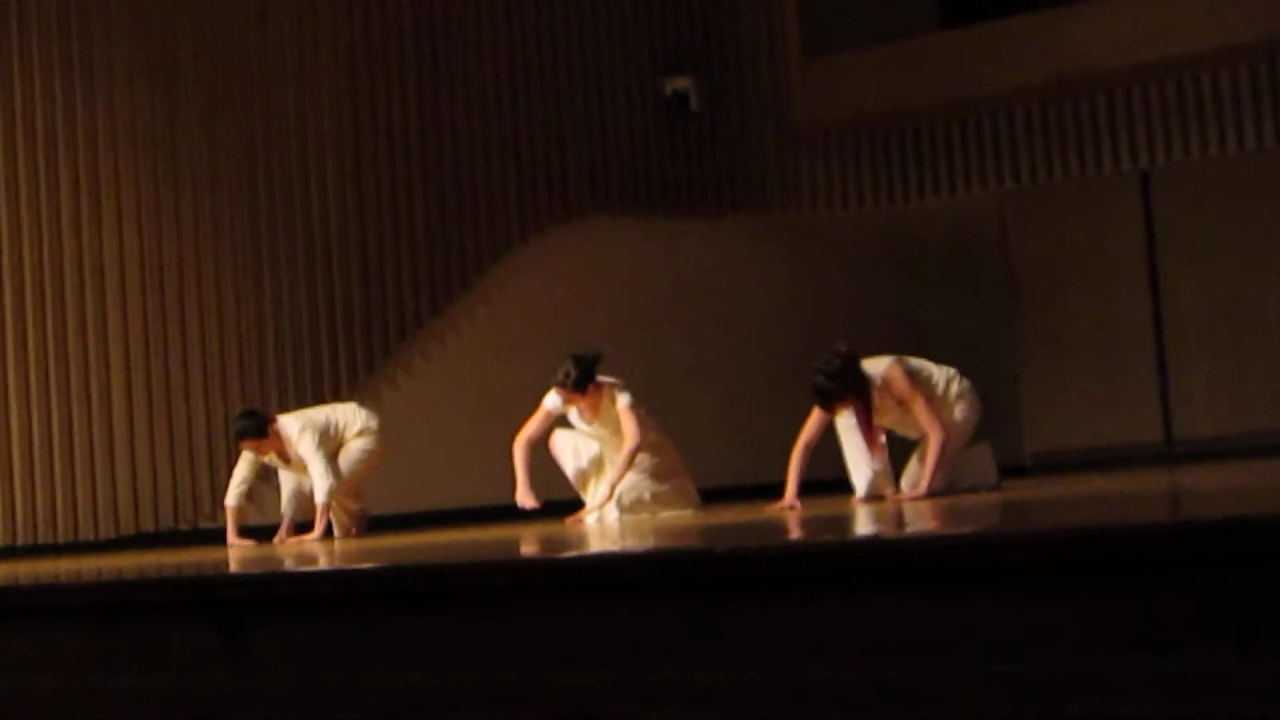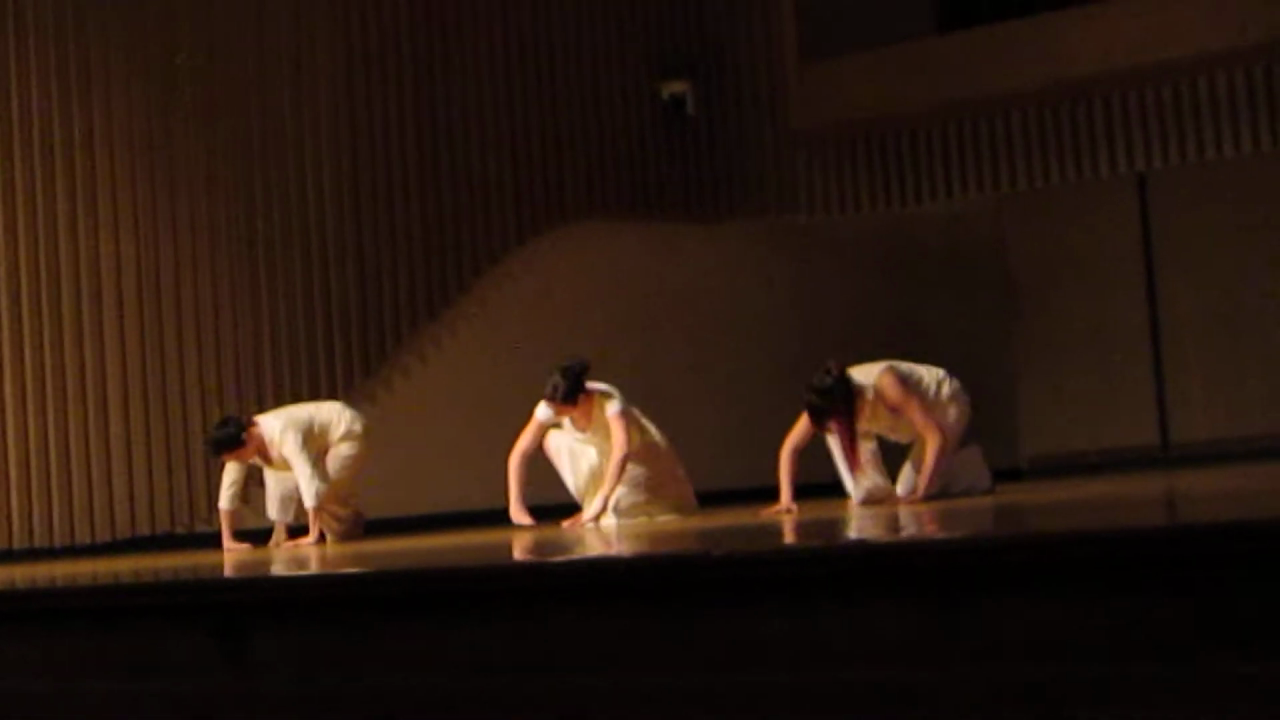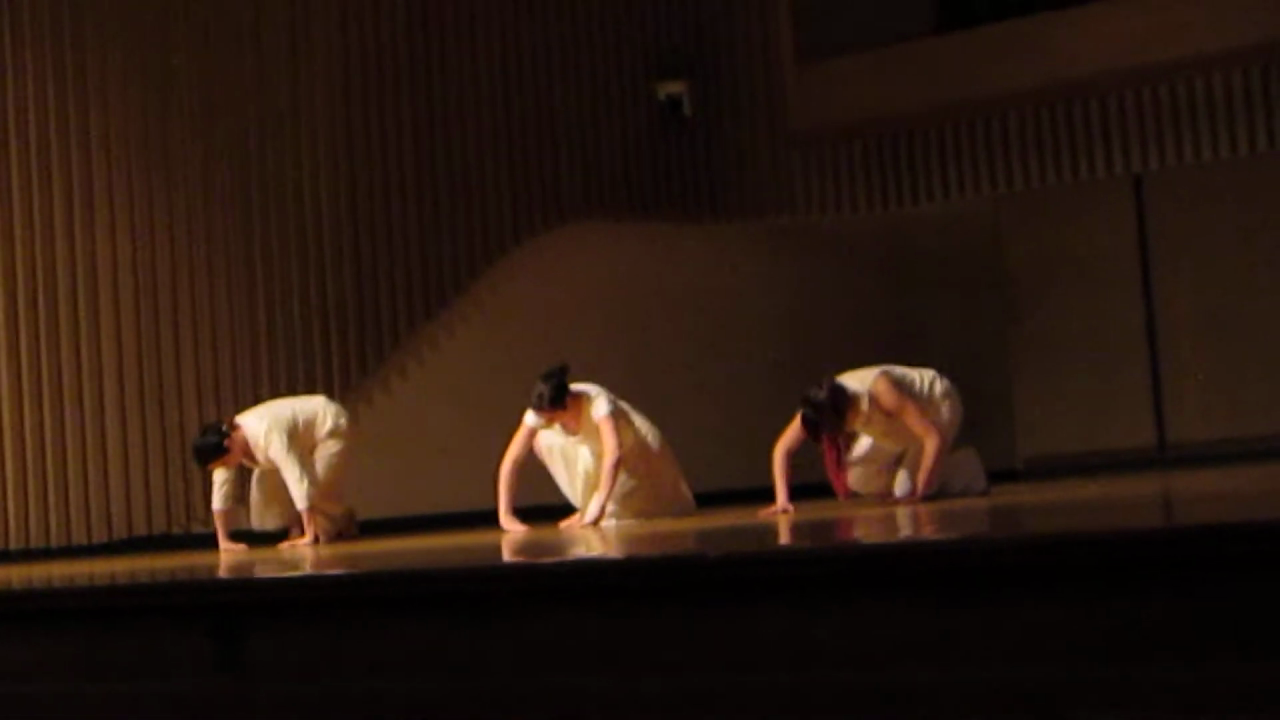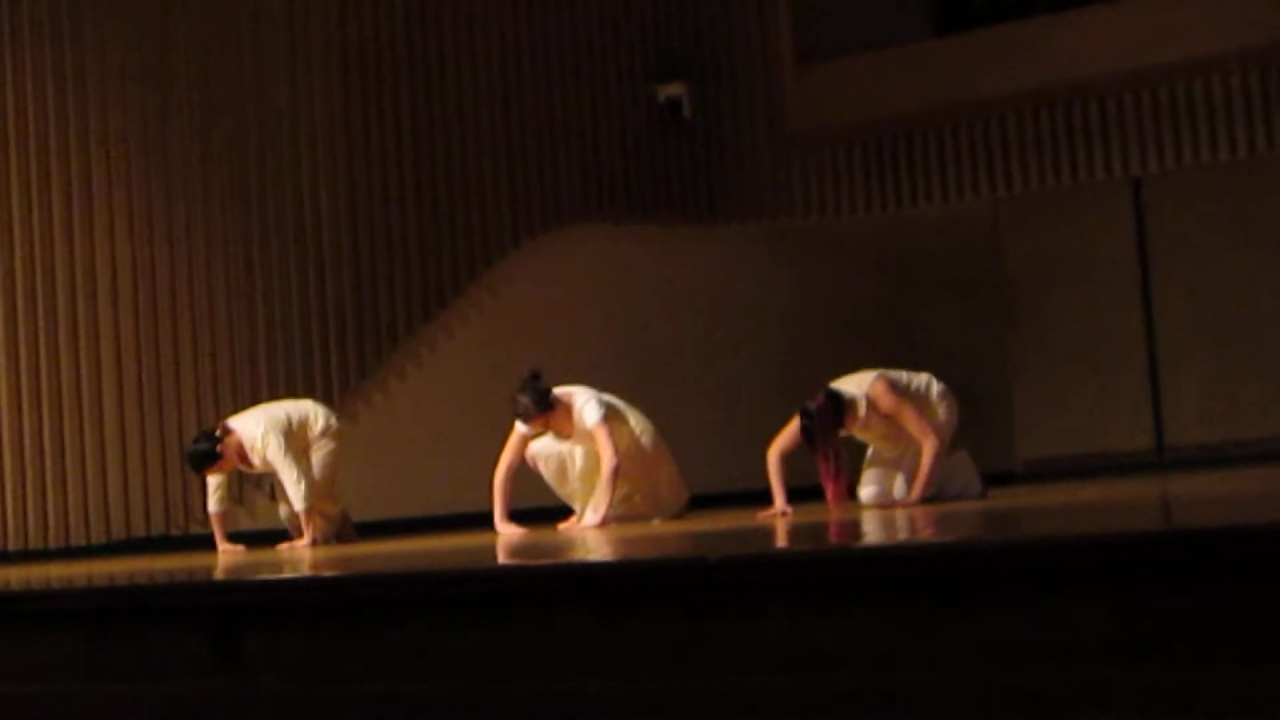
dt=0.3s
person 1, frame 1
left shoulder: (892, 377)
right shoulder: (838, 391)
left elbow: (938, 434)
right elbow: (804, 443)
left wrist: (923, 488)
right wrist: (790, 495)
left hip: (956, 401)
right hip: (912, 414)
left knee: (911, 486)
right knee: (848, 417)
left ankle: (979, 468)
right ankle: (877, 488)
person 1, frame 2
left shoulder: (885, 386)
right shoulder: (830, 400)
left elbow: (936, 437)
right elbow: (790, 447)
left wrist: (920, 492)
right wrist: (786, 499)
left hip: (947, 402)
right hip: (905, 416)
left knee: (907, 491)
right knee: (835, 430)
left ankle: (970, 467)
right ankle: (875, 493)
person 1, frame 3
left shoulder: (880, 391)
right shoulder: (823, 405)
left elbow: (934, 439)
right elbow: (781, 449)
left wrist: (917, 492)
right wrist: (782, 500)
left hip: (939, 403)
right hip: (897, 421)
left knee: (905, 491)
right knee: (857, 479)
left ankle: (966, 469)
person 1, frame 4
left shoulder: (878, 394)
right shoulder: (822, 410)
left elbow: (932, 441)
right elbow: (775, 452)
left wrist: (916, 494)
right wrist: (780, 502)
left hip: (934, 406)
right hip: (895, 428)
left knee: (904, 494)
right knee: (872, 496)
left ankle: (959, 471)
person 2, frame 1
left shoulder: (616, 394)
right shoulder: (558, 398)
left elbow: (634, 441)
right elbow: (522, 440)
left wrist: (610, 487)
right wrist: (523, 486)
left hip: (644, 455)
right hip: (607, 452)
left knee: (610, 508)
right knee: (558, 439)
right ankle: (593, 502)
person 2, frame 2
left shoulder: (608, 401)
right shoulder: (550, 407)
left elbow: (622, 450)
right elbow: (518, 454)
left wrist: (602, 500)
right wrist: (516, 505)
left hip: (641, 458)
right hip: (602, 453)
left knee: (609, 513)
right knee: (552, 440)
right ankle: (590, 506)
person 2, frame 3
left shoulder: (596, 401)
right shoulder: (540, 412)
left elbow: (613, 454)
right elbow: (510, 461)
left wrist: (598, 507)
right wrist: (505, 515)
left hip: (636, 451)
right hip: (595, 451)
right knee: (542, 441)
right ankle: (586, 507)
person 2, frame 4
left shoulder: (586, 405)
right shoulder: (531, 417)
left elbow: (611, 461)
right elbow: (504, 468)
left wrist: (600, 515)
right wrist: (501, 520)
left hip: (632, 443)
right hip: (588, 445)
right knee: (534, 452)
right ankle: (585, 509)
person 3, frame 1
left shoulder: (299, 433)
right shoulder: (255, 444)
left elbow: (323, 478)
right elbow: (237, 485)
left wrist: (317, 532)
right wrist: (232, 535)
left hip: (361, 431)
right hip: (332, 439)
left knee: (334, 485)
left ankle: (356, 525)
right ankle: (287, 527)
person 3, frame 2
left shoulder: (283, 434)
right shoulder: (240, 445)
left elbow: (308, 479)
right elbow: (228, 486)
left wrist: (313, 536)
right wrist: (227, 540)
left hip: (346, 432)
right hip: (317, 438)
left knee: (322, 492)
left ankle: (352, 525)
right ankle: (280, 530)
person 3, frame 3
left shoulder: (267, 435)
right shoulder: (227, 438)
left elbow: (298, 480)
right elbow: (220, 489)
left wrist: (309, 537)
right wrist: (224, 541)
left hip: (328, 425)
right hip: (302, 431)
left knee: (317, 491)
left ankle: (346, 526)
right ankle: (296, 528)
person 3, frame 4
left shoulder: (263, 437)
right shoulder: (219, 442)
left elbow: (296, 482)
right elbow: (215, 493)
left wrist: (308, 538)
right wrist: (221, 542)
left hip: (318, 427)
right hip: (294, 436)
left knee: (315, 493)
right knee: (287, 507)
left ankle: (343, 532)
